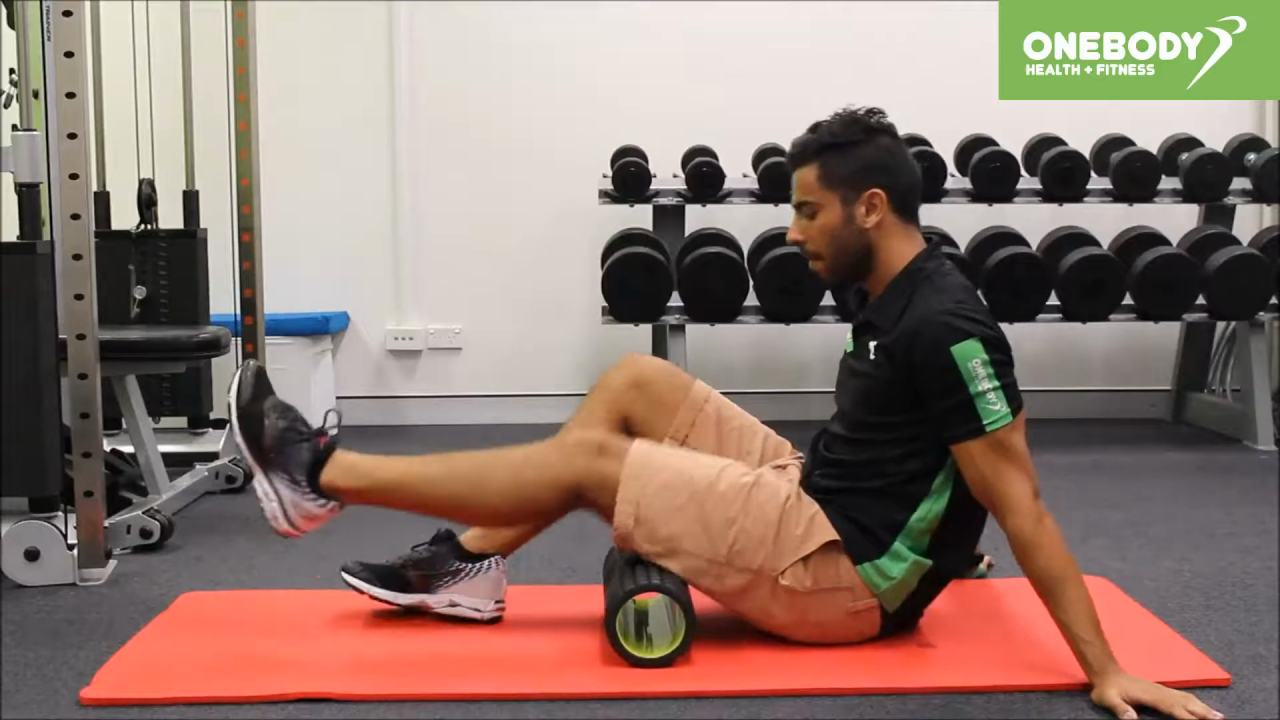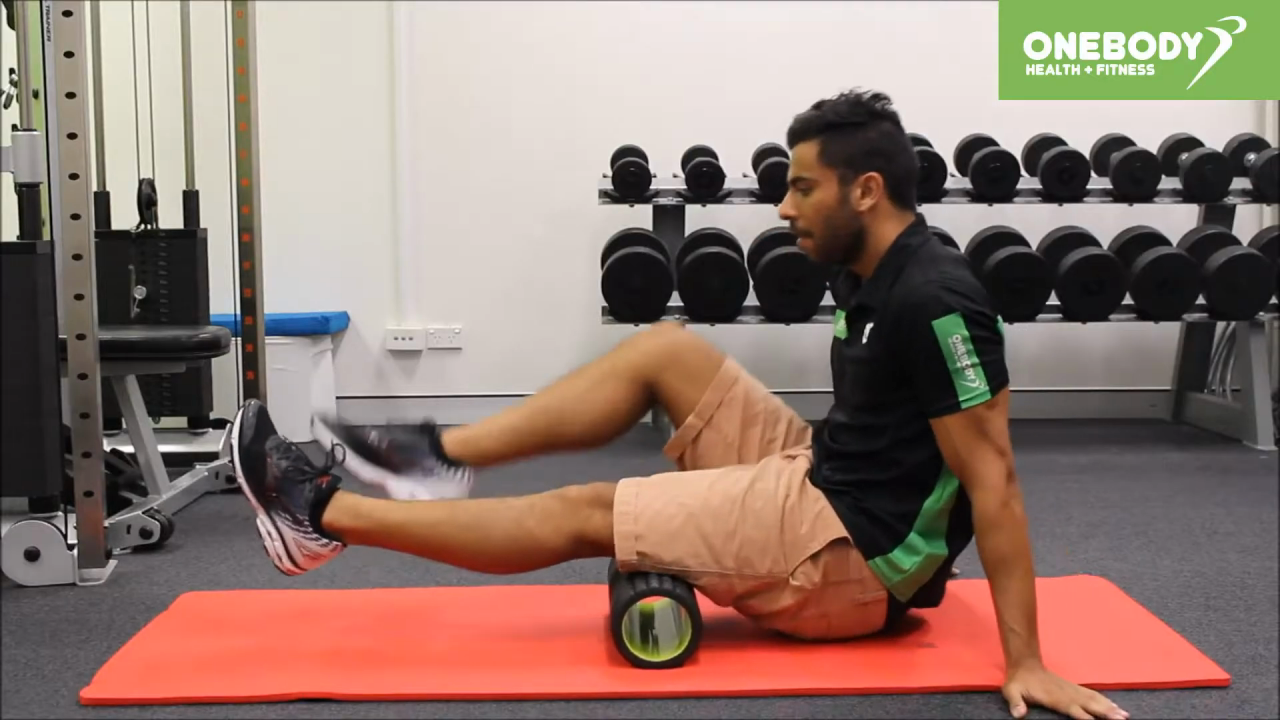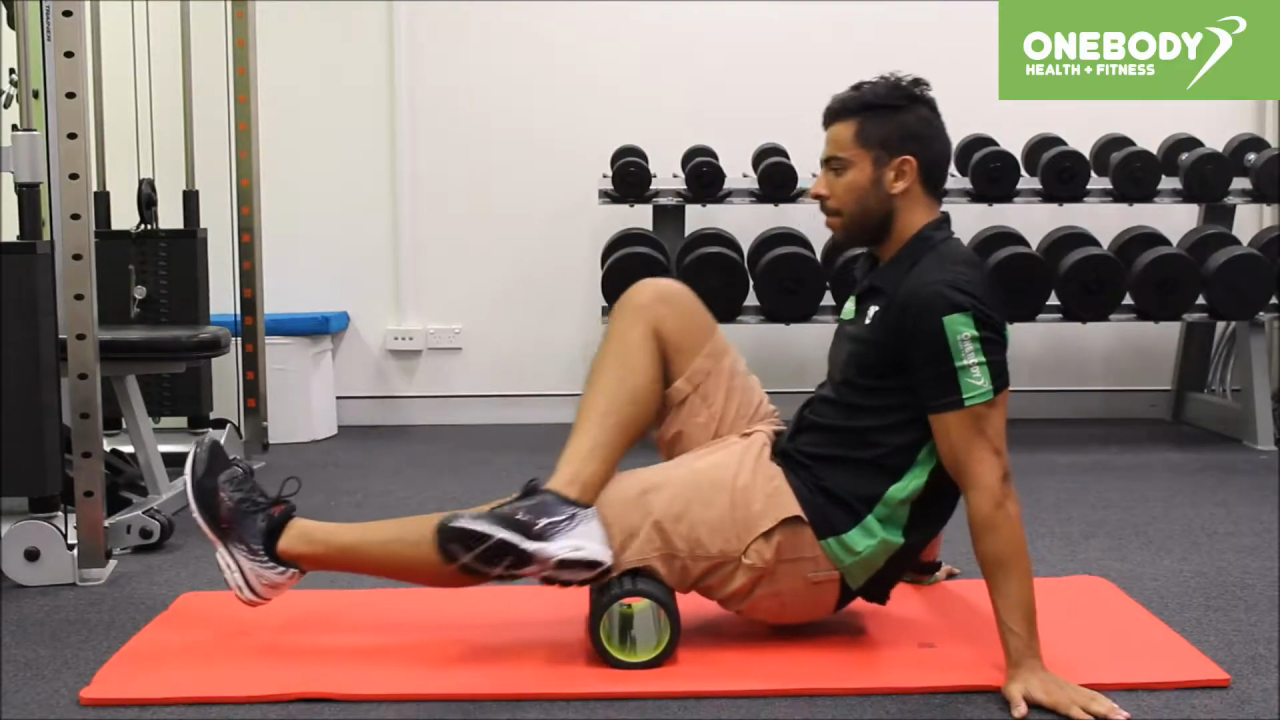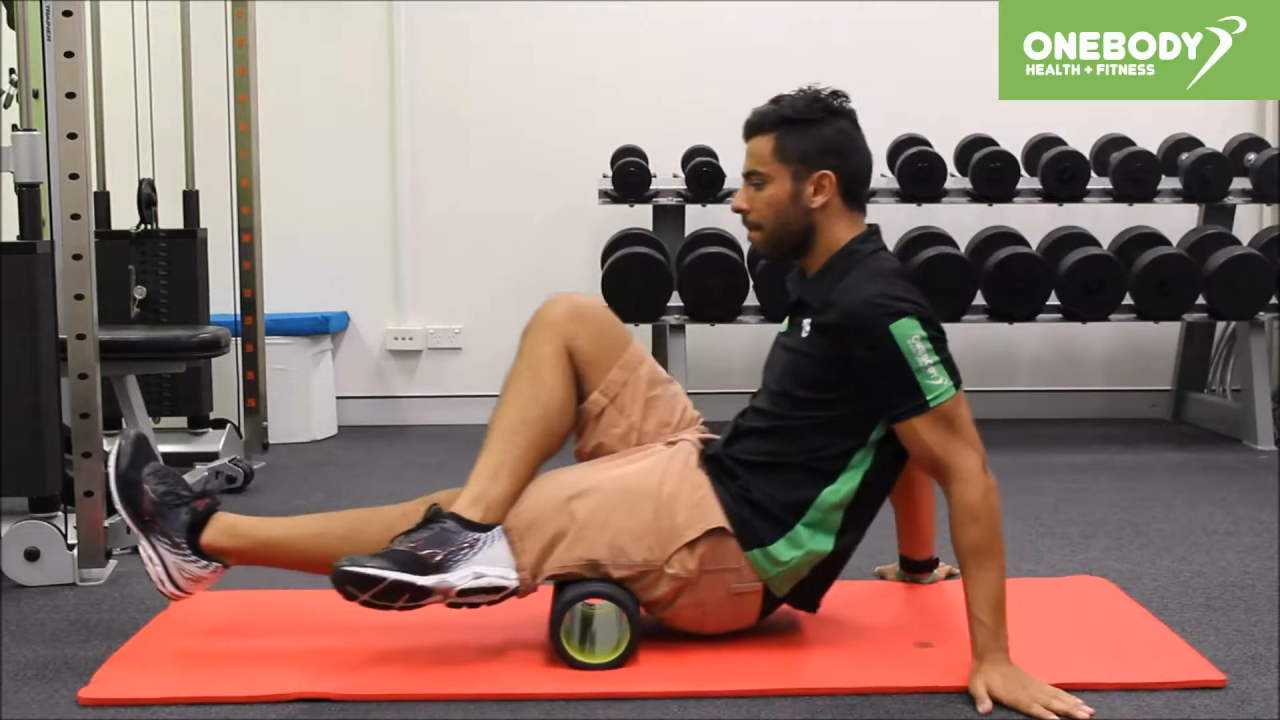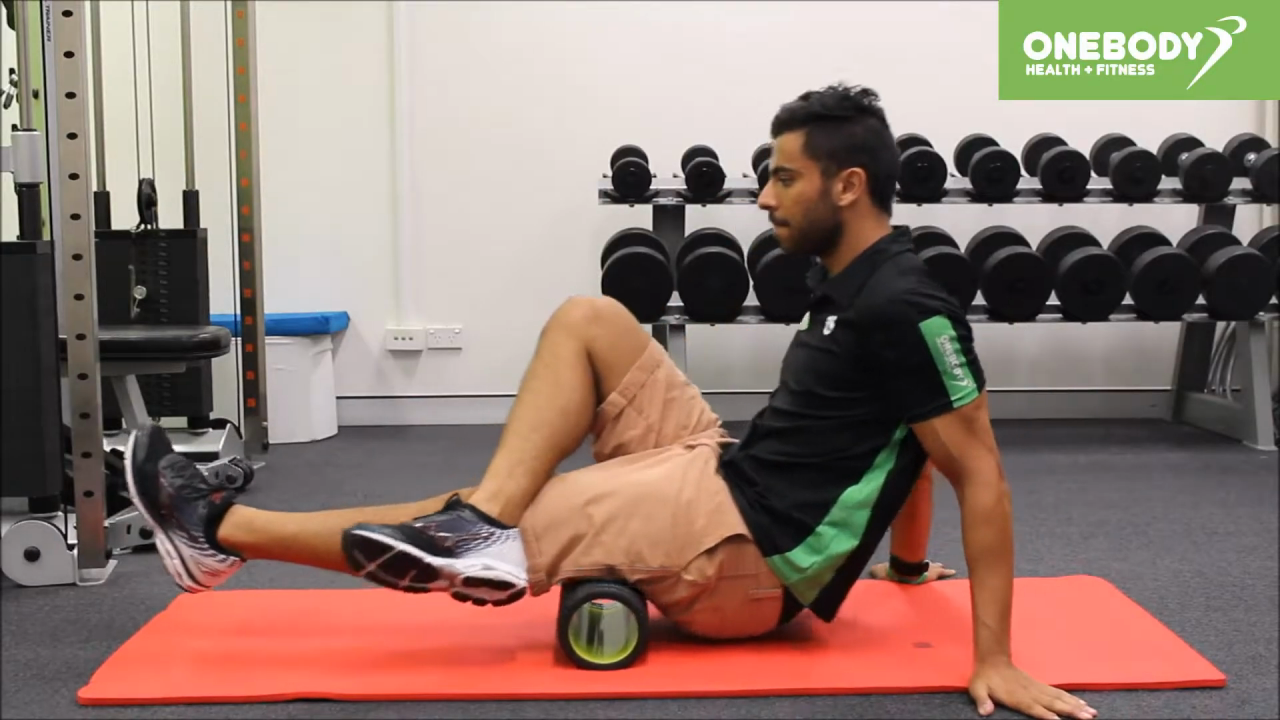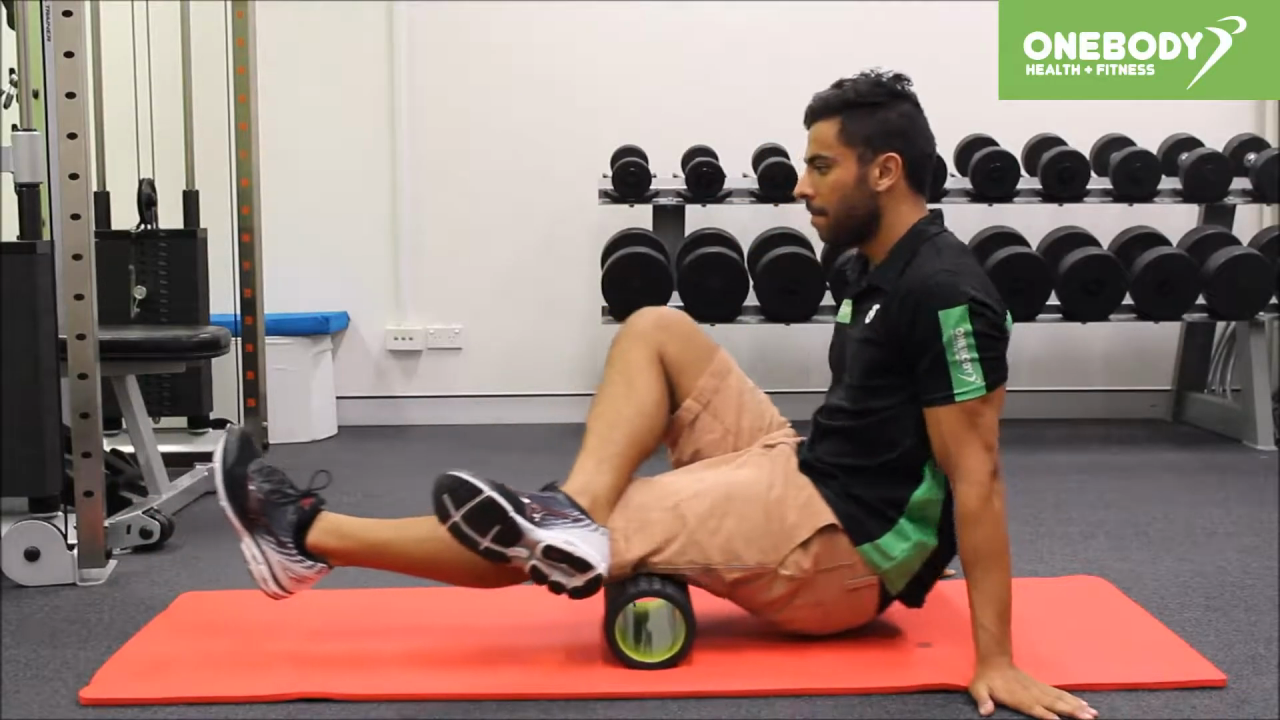
dt=0.5s
person 1, frame 1
left shoulder: (940, 325)
right shoulder: (892, 293)
left elbow: (1020, 502)
right elbow: (938, 463)
right wrist: (934, 538)
left hip: (837, 571)
right hip: (818, 503)
left knee: (581, 466)
right knee: (637, 383)
left ankle: (320, 473)
right ankle: (467, 565)
person 1, frame 2
left shoulder: (930, 301)
right shoulder: (876, 275)
left elbow: (992, 482)
right wrist: (911, 541)
left hip: (846, 558)
right hip: (820, 486)
left knee: (582, 514)
right knee: (670, 349)
left ankle: (325, 513)
right ankle: (440, 462)
person 1, frame 3
left shoulder: (940, 298)
right shoulder: (898, 270)
left elbow: (987, 481)
right elbow: (914, 440)
right wrist: (911, 548)
left hip: (796, 537)
right hip: (777, 469)
right knee: (657, 305)
left ankle: (280, 543)
right ankle: (558, 515)
person 1, frame 4
left shoulder: (874, 309)
right shoulder: (835, 281)
left elbow: (966, 474)
right elbow: (903, 444)
right wrist: (915, 559)
left hip: (723, 549)
right hip: (709, 477)
left knee: (469, 531)
right knee: (569, 321)
left ankle: (210, 537)
right ankle: (464, 532)
person 1, frame 5
left shoulder: (903, 307)
right shoulder: (853, 283)
left elbow: (981, 478)
right elbow: (896, 439)
right wrist: (906, 560)
left hip: (747, 556)
right hip: (731, 482)
left knee: (494, 534)
right knee: (588, 321)
left ankle: (224, 528)
right ankle: (480, 527)
person 1, frame 6
left shoulder: (941, 289)
right shoulder: (884, 271)
left elbow: (976, 476)
right wrist: (916, 544)
left hip: (838, 552)
right hip: (804, 479)
left knee: (536, 548)
right knee: (656, 331)
left ankle: (311, 535)
right ankle: (571, 523)
